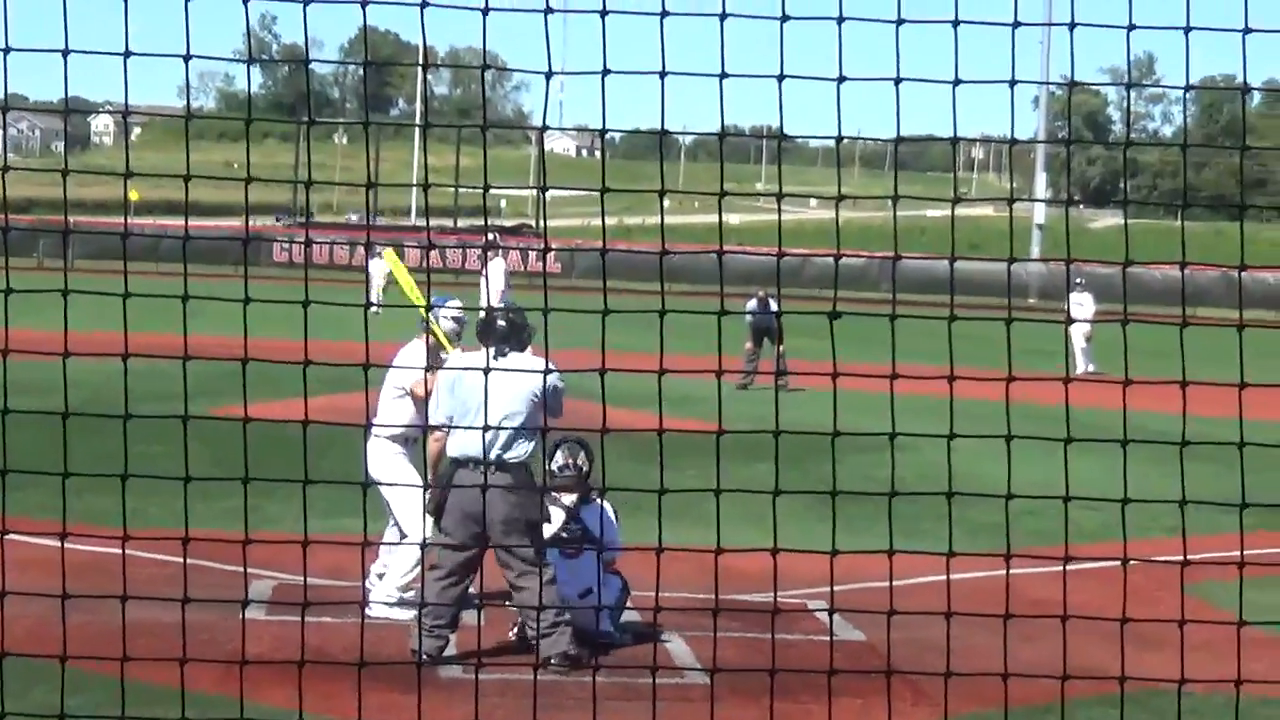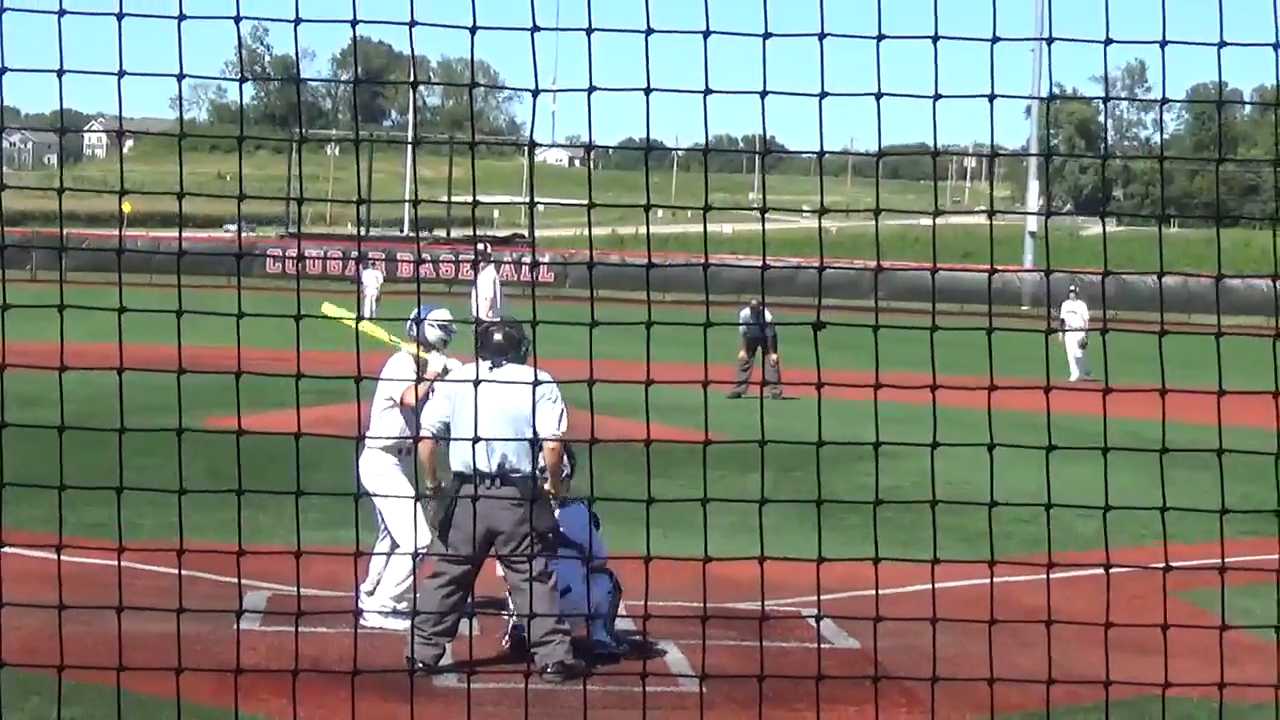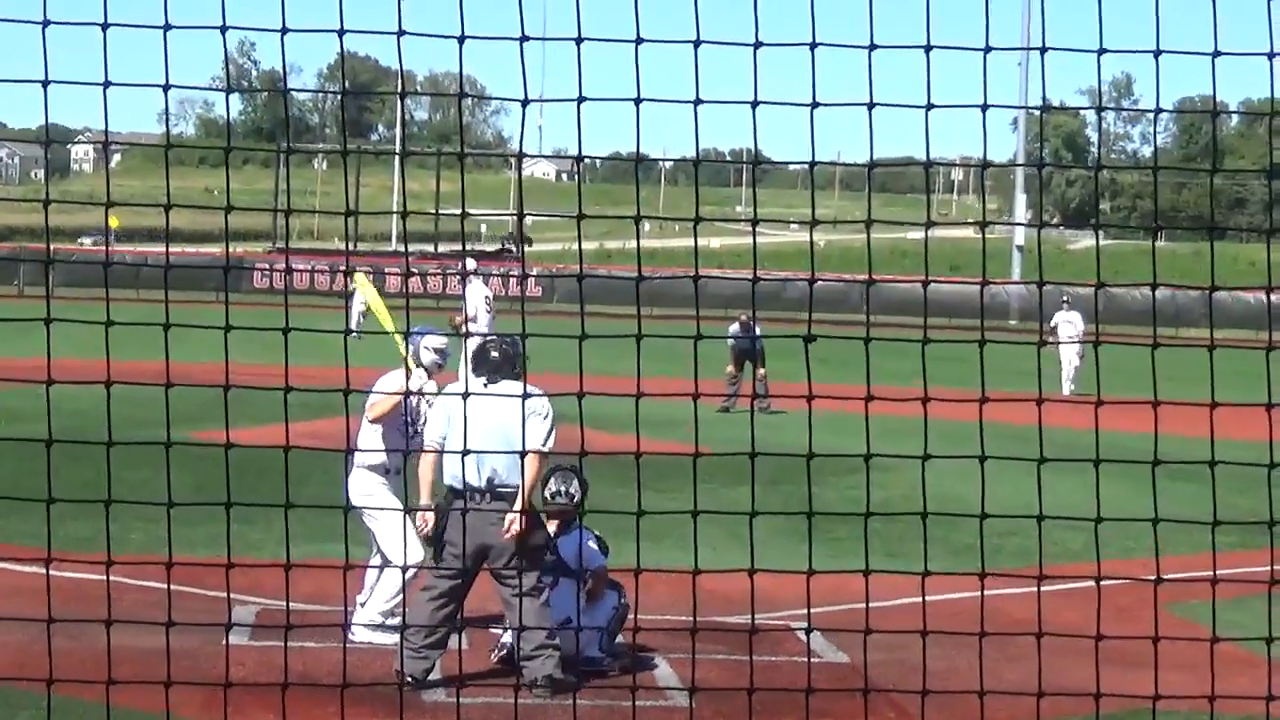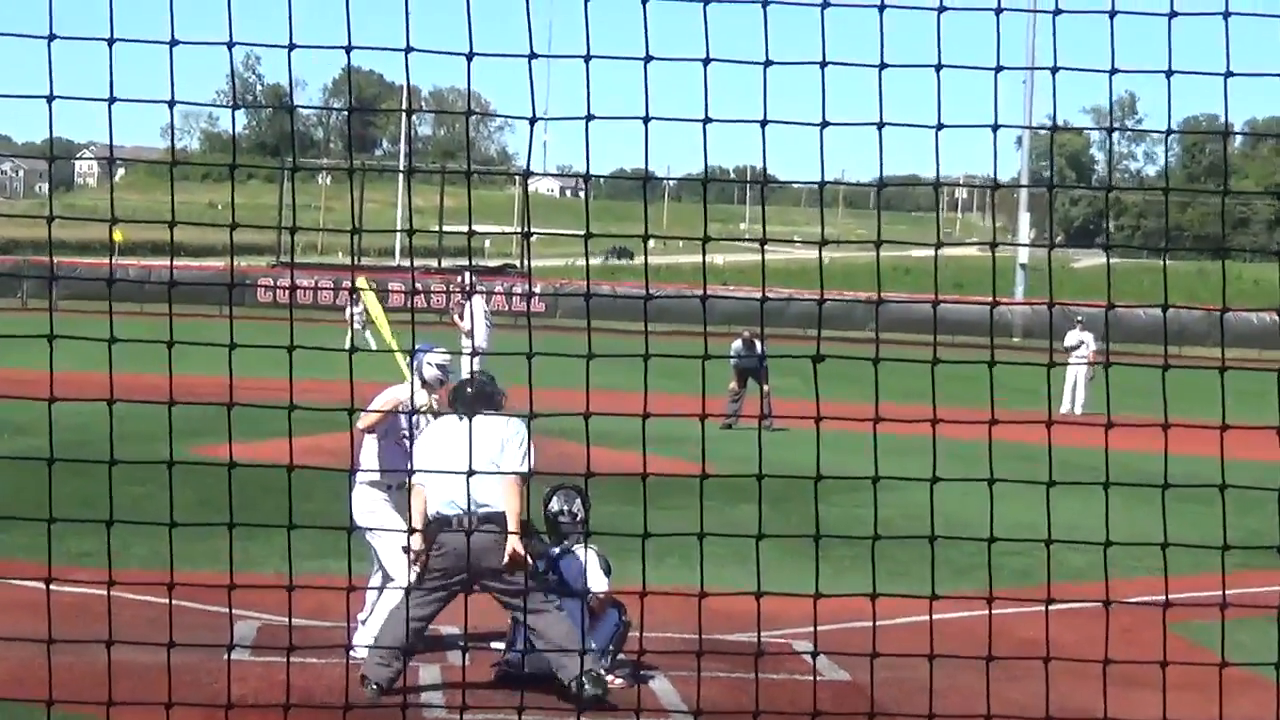
dt=1s
person 1, frame 1
left shoulder: (456, 366)
right shoulder: (542, 372)
left elbow: (437, 435)
right elbow: (554, 412)
left wrist: (431, 479)
left hip: (461, 479)
right hip: (511, 483)
left knee: (446, 567)
right knee: (529, 569)
left ankle: (427, 644)
right ankle: (557, 647)
person 1, frame 2
left shoulder: (457, 379)
right shoulder: (539, 382)
left elbow: (426, 437)
right elbow: (553, 444)
left wrist: (432, 481)
right wrist: (553, 484)
left hip: (466, 495)
right hip: (518, 497)
left knee: (445, 577)
right knee: (535, 579)
left ankle: (422, 653)
right ankle: (555, 658)
person 1, frame 3
left shoulder: (452, 394)
right shoulder: (532, 398)
left elbow: (430, 450)
right elbow: (533, 455)
left wrist: (426, 504)
right wrist: (521, 508)
left hip: (459, 509)
right hip: (508, 509)
left knee: (437, 592)
right knee: (526, 593)
left ankle: (412, 668)
right ankle: (543, 672)
person 1, frame 4
left shoulder: (432, 429)
right shoulder: (510, 426)
left elbow: (418, 484)
right elbow: (512, 480)
left wrist: (417, 534)
right wrist: (514, 534)
left hip: (445, 536)
right hip: (495, 535)
left knee: (414, 606)
right knee: (538, 606)
left ankle: (377, 676)
right ankle: (582, 676)
person 2, frame 1
left shoulder: (434, 356)
right shoulder: (413, 354)
right elbow: (422, 391)
left hip: (397, 450)
right hip: (389, 451)
left knee: (403, 521)
right knee: (422, 528)
left ankle: (379, 578)
right ankle: (383, 599)
person 2, frame 2
left shoulder: (419, 365)
right shoulder: (402, 363)
right elbow: (411, 400)
left wrist: (448, 374)
right wrist: (433, 372)
left hip: (391, 462)
right hip: (383, 463)
left knee: (392, 535)
right knee: (416, 539)
left ankle: (371, 595)
right ankle: (378, 609)
person 2, frame 3
left shoulder: (418, 390)
right shoulder: (393, 382)
right elbow: (373, 415)
left wrist: (433, 403)
right wrist: (409, 388)
left hip: (389, 480)
right hip: (371, 482)
left knee: (388, 550)
right knee: (409, 556)
left ankle: (368, 610)
right ankle: (366, 624)
person 2, frame 4
left shoulder: (421, 408)
right shoulder: (393, 396)
right elbow: (363, 425)
left wrist: (430, 415)
right wrist: (401, 399)
left hip: (393, 497)
right hip: (374, 498)
left knee: (389, 567)
right knee: (409, 573)
left ankle: (370, 626)
right ankle: (366, 641)
person 3, frame 1
right shoulder: (601, 507)
right elbow: (610, 559)
right hip: (588, 608)
right knee: (615, 580)
left ankle: (528, 623)
right ankle: (604, 627)
person 3, frame 2
right shoulder: (579, 509)
right elbow: (599, 561)
right hip: (569, 603)
right knee: (605, 578)
left ankle: (517, 630)
right ankle: (602, 639)
person 3, frame 3
right shoulder: (581, 536)
right elbow: (600, 576)
right wrist: (587, 599)
right hip: (569, 637)
right knee: (614, 592)
left ankle: (508, 647)
right ankle: (594, 655)
person 3, frame 4
left shoulder: (531, 554)
right shoulder: (584, 554)
right elbow: (602, 599)
right wrist: (588, 616)
left hip: (529, 658)
right knee: (615, 611)
left ankle: (511, 663)
